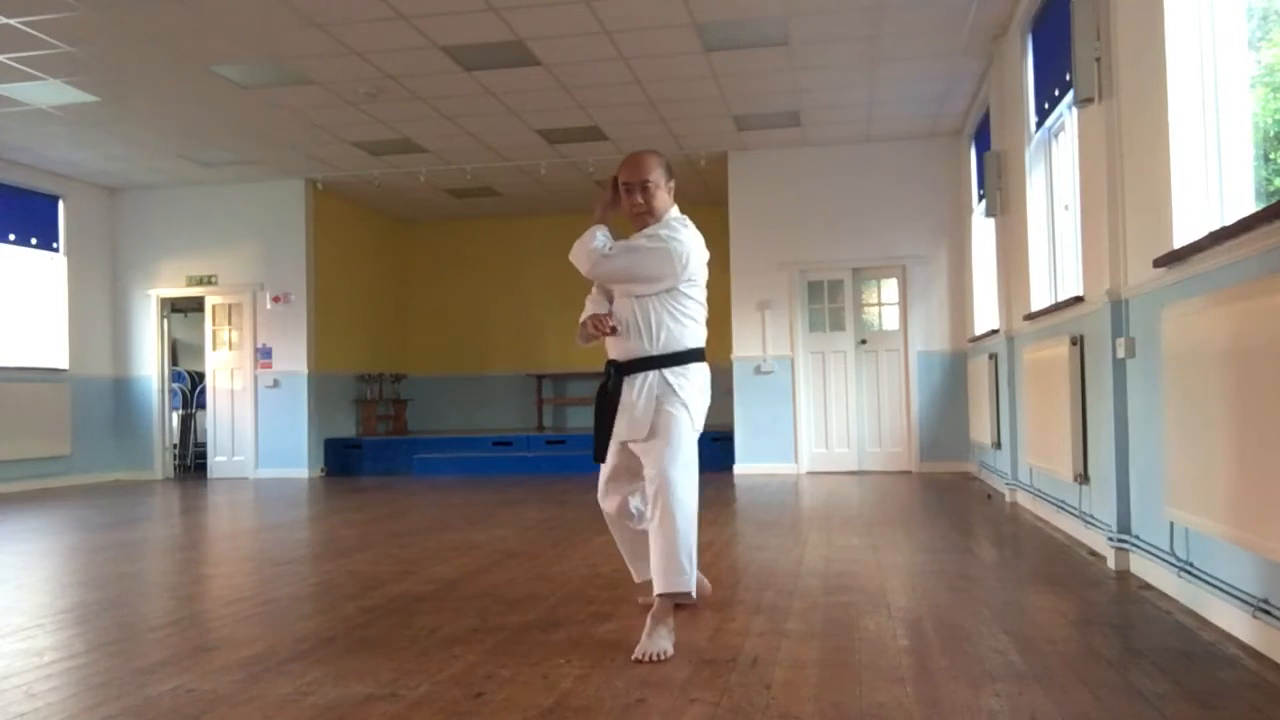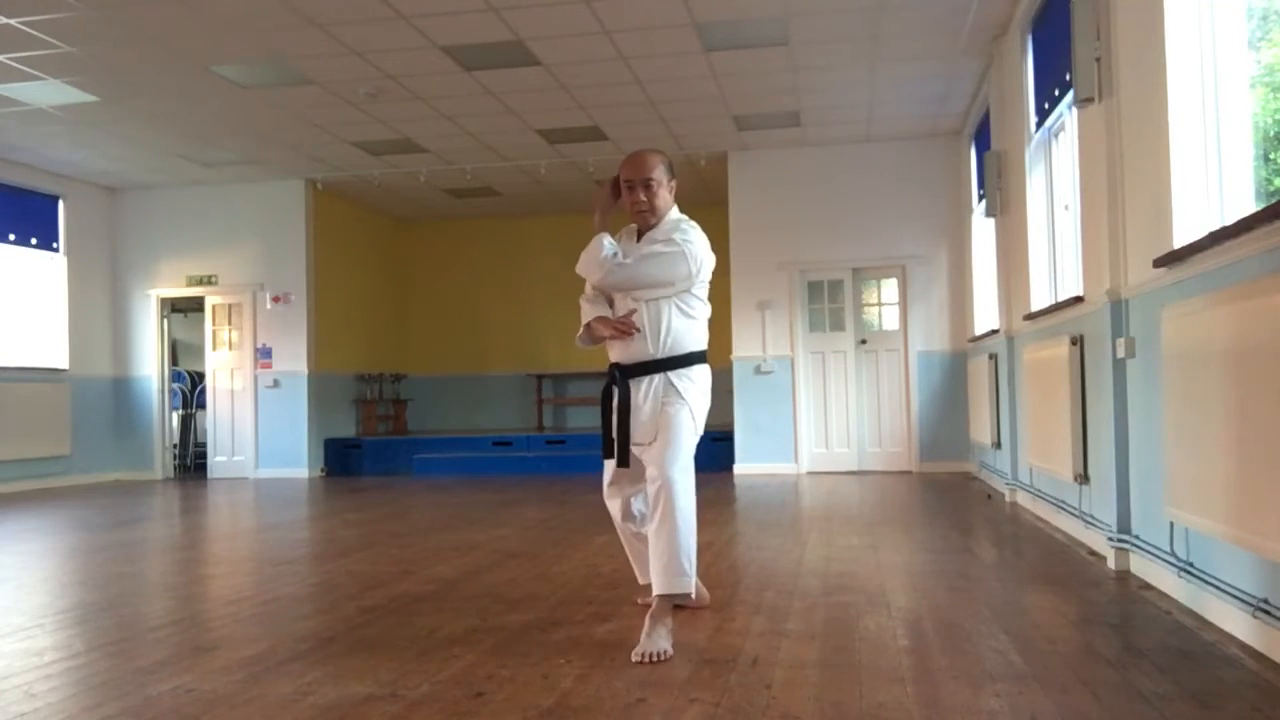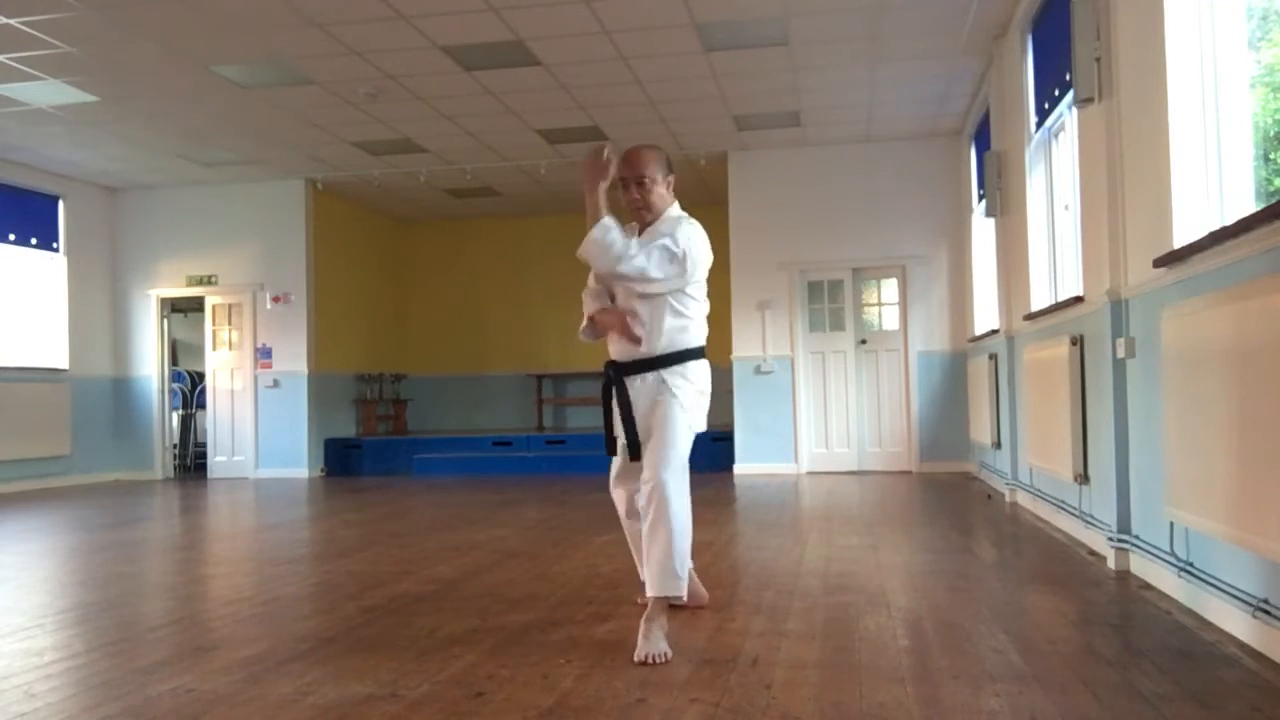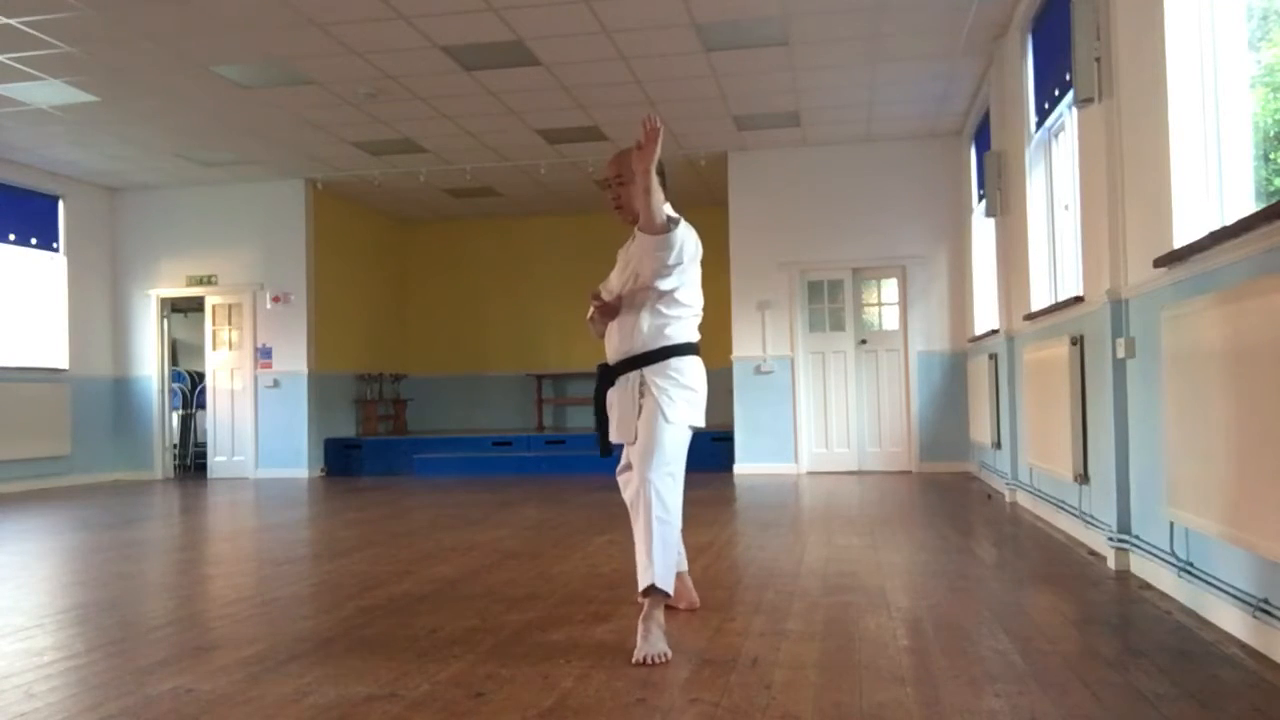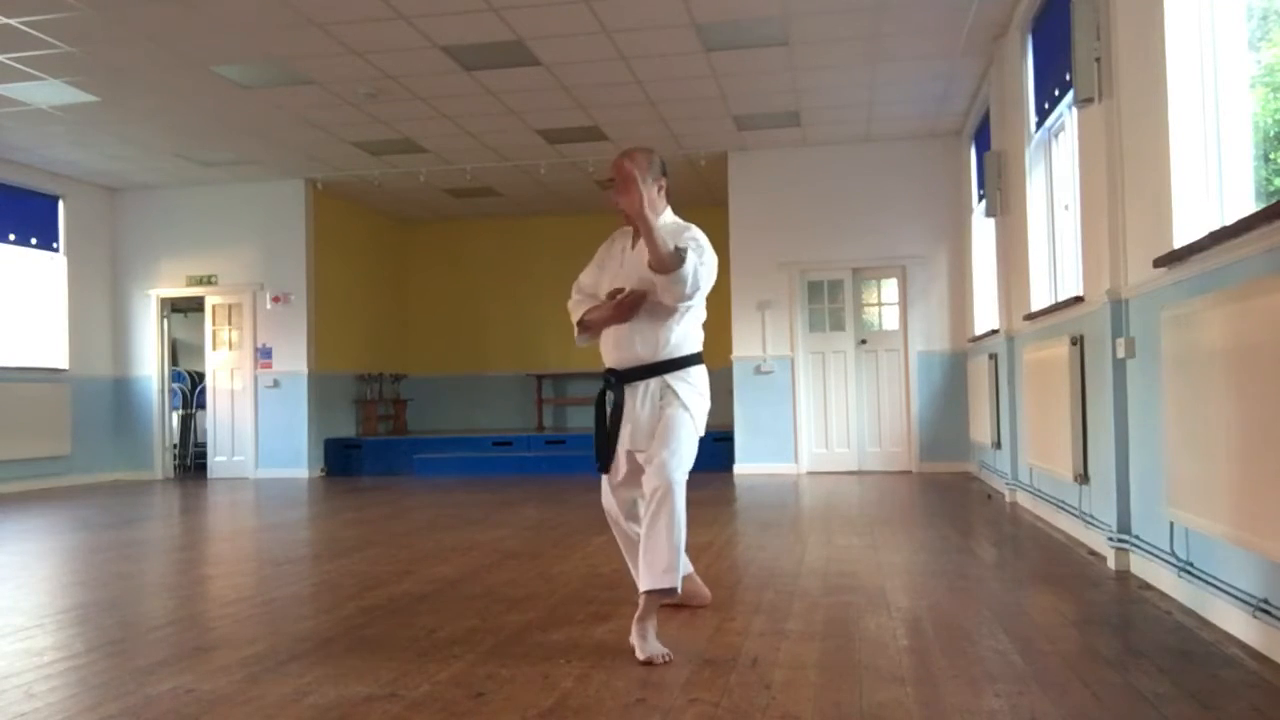
dt=0.5s
person 1, frame 1
left shoulder: (676, 241)
right shoulder: (636, 245)
left elbow: (593, 262)
right elbow: (603, 293)
left wrist: (600, 216)
right wrist: (593, 320)
left hip: (671, 383)
right hip: (628, 385)
left knee: (671, 485)
right knee: (617, 495)
left ankle: (663, 613)
right ankle: (682, 580)
person 1, frame 2
left shoulder: (686, 241)
right shoulder: (626, 242)
left elbow: (603, 273)
right elbow: (594, 296)
left wrist: (600, 219)
right wrist: (600, 324)
left hip: (674, 383)
right hip: (629, 386)
left knee: (668, 481)
right knee: (623, 492)
left ankle: (662, 612)
right ankle: (680, 584)
person 1, frame 3
left shoulder: (684, 236)
right shoulder: (628, 237)
left elbow: (612, 261)
right elbow: (597, 292)
left wrist: (593, 193)
right wrist: (605, 317)
left hip: (673, 379)
right hip: (631, 383)
left knee: (662, 481)
right knee: (628, 487)
left ankle: (657, 612)
right ankle: (680, 581)
person 1, frame 4
left shoulder: (674, 235)
right shoulder: (632, 246)
left elbow: (662, 254)
right elbow: (610, 312)
left wrist: (646, 176)
right wrist: (600, 313)
left hip: (668, 377)
right hip: (632, 382)
left knee: (653, 480)
right knee: (637, 483)
left ankle: (652, 614)
right ankle: (676, 583)
person 1, frame 5
left shoulder: (689, 239)
right shoulder: (612, 247)
left elbow: (683, 285)
right elbow: (579, 302)
left wrist: (646, 218)
right wrist: (604, 312)
left hip: (673, 385)
right hip: (624, 390)
left knee: (665, 482)
right knee: (622, 497)
left ankle: (647, 615)
right ankle: (680, 580)
